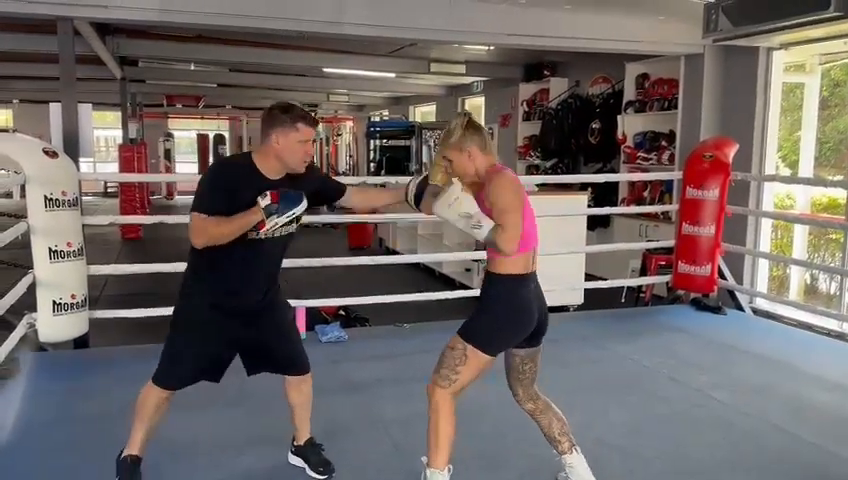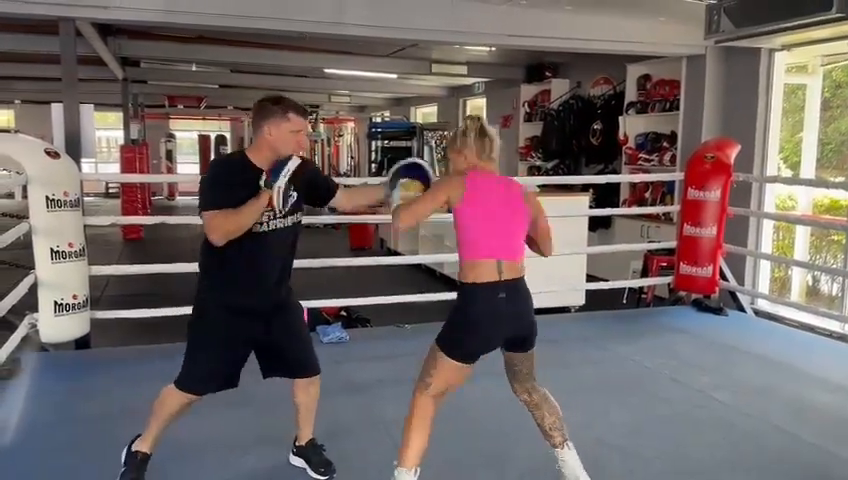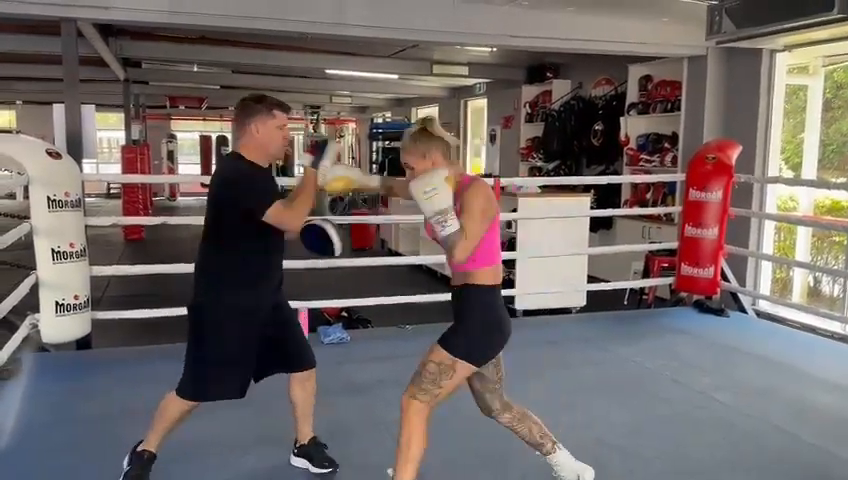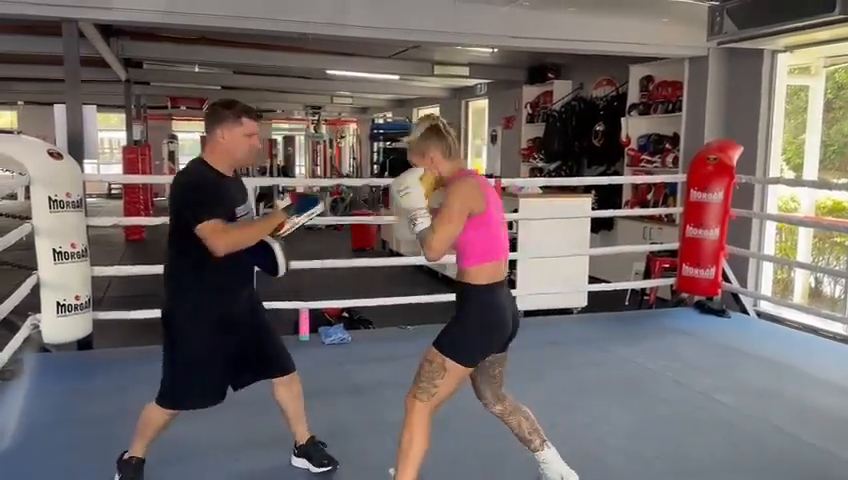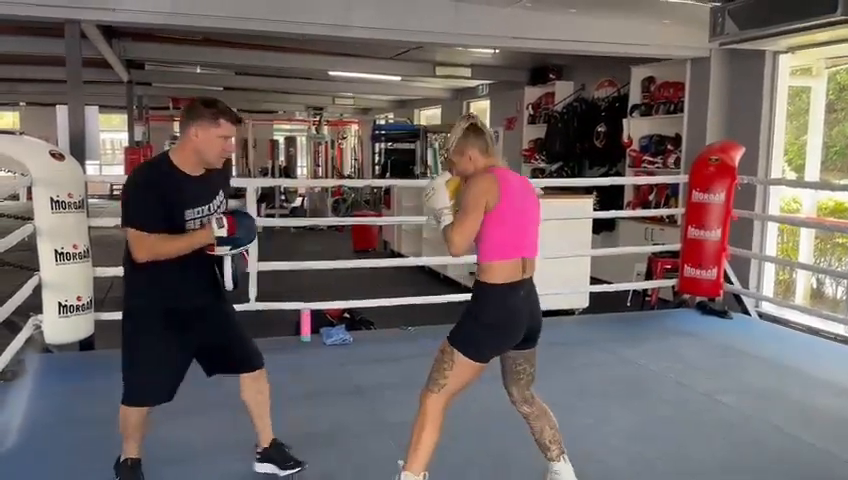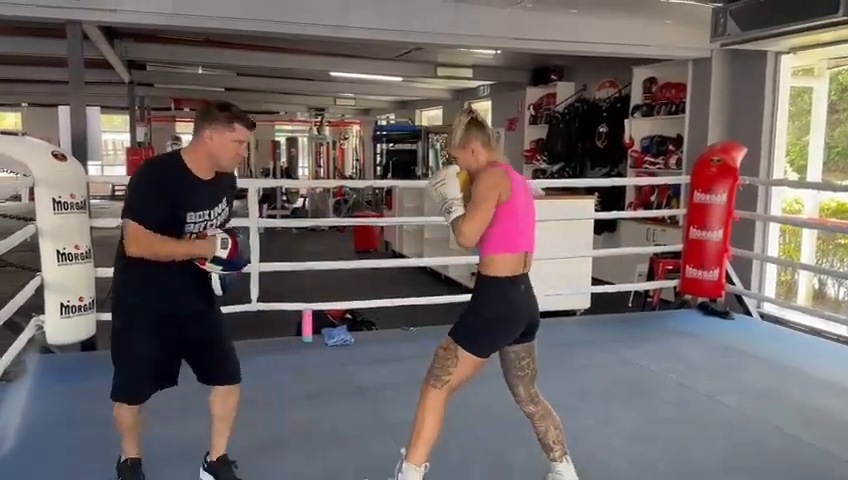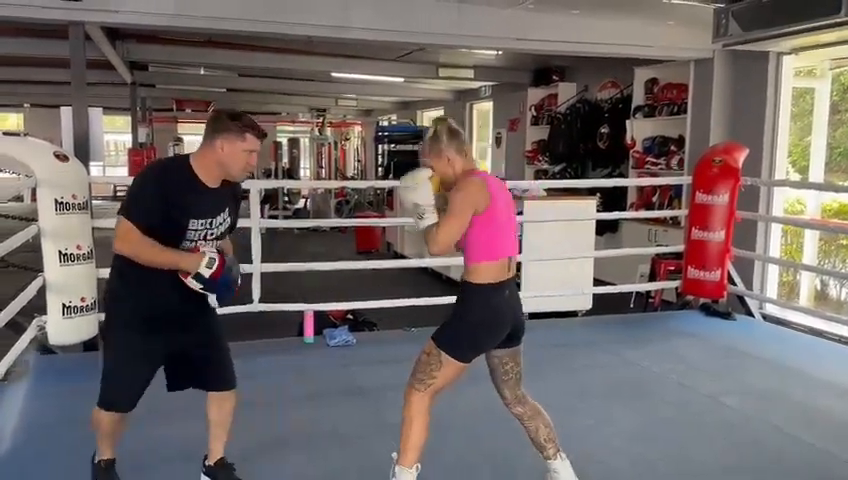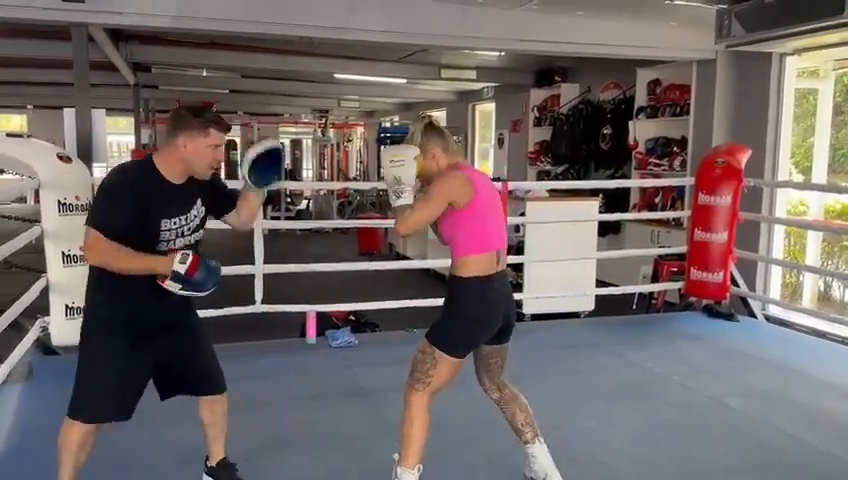
dt=0.2s
person 1, frame 1
left shoulder: (304, 178)
right shoulder: (225, 174)
left elbow: (353, 196)
right elbow: (200, 235)
left wrist: (406, 192)
right wrist: (259, 213)
left hip: (262, 299)
right hip: (209, 301)
left knee: (299, 369)
right knee: (168, 379)
left ankle: (302, 445)
person 1, frame 2
left shoulder: (298, 170)
right shoulder: (225, 172)
left elbow: (341, 196)
right elbow: (218, 233)
left wrist: (390, 189)
right wrist: (266, 195)
left hip: (275, 298)
right hip: (225, 302)
left knee: (308, 372)
right knee: (192, 384)
left ankle: (304, 445)
person 1, frame 3
left shoulder: (257, 170)
right shoulder: (236, 174)
right elbow: (289, 221)
left wrist: (310, 225)
right wrist: (313, 175)
left hip: (264, 296)
right hip: (224, 304)
left knee: (303, 366)
right knee: (196, 390)
left ankle: (304, 445)
person 1, frame 4
left shoulder: (231, 176)
right shoulder: (194, 182)
right elbow: (221, 242)
left wrist: (261, 241)
right wrist: (277, 219)
left hip: (241, 300)
right hip: (196, 310)
left knee: (282, 371)
right knee: (177, 398)
left ankle: (304, 446)
person 1, frame 5
left shoulder: (217, 174)
right shoulder: (148, 179)
right elbow: (142, 249)
right wrist: (208, 235)
left hip: (207, 299)
right hip: (154, 308)
left knee: (251, 366)
right knee: (141, 394)
left ankle: (268, 448)
person 1, frame 6
left shoulder: (225, 179)
right shoulder: (156, 175)
right elbow: (136, 243)
right wrist: (204, 247)
left hip: (197, 301)
right hip: (143, 306)
left knee: (227, 379)
right knee: (131, 394)
person 1, frame 7
left shoulder: (230, 190)
right shoulder: (160, 180)
right elbow: (125, 241)
left wrist: (228, 261)
right wrist: (193, 262)
left hip: (193, 309)
right hip: (138, 311)
left knee: (224, 386)
right knee: (115, 401)
person 1, frame 8
left shoulder: (203, 182)
right shoulder: (126, 182)
left elbow: (242, 220)
right elbow: (96, 251)
left wrist: (255, 183)
right wrist: (167, 264)
left hip: (175, 316)
right hip: (118, 322)
left knee: (213, 390)
right knee: (88, 413)
person 2, frame 1
left shoulder: (499, 182)
right shoulder: (482, 186)
left elbow: (510, 243)
right elbow: (429, 204)
left wrist: (468, 217)
right wrist: (435, 186)
left hip: (502, 300)
right hip: (529, 299)
left knee: (441, 392)
right knee: (526, 393)
person 2, frame 2
left shoulder: (457, 183)
right shoulder: (523, 194)
left elbow: (401, 221)
right elbow: (545, 247)
left wrist: (411, 198)
left hip: (478, 308)
right hip: (516, 305)
left knee: (425, 398)
right knee: (527, 389)
person 2, frame 3
left shoulder: (478, 192)
right shoulder: (445, 188)
left elbow: (460, 252)
right elbow: (392, 186)
left wrist: (438, 210)
right wrist: (353, 177)
left hip: (480, 314)
right hip: (481, 313)
left knee: (415, 404)
right knee: (496, 406)
person 2, frame 4
left shoulder: (461, 188)
right shoulder: (479, 184)
left elbow: (433, 250)
left wrist: (416, 208)
left hip: (477, 310)
right hip: (500, 306)
left knee: (419, 404)
right knee: (494, 399)
person 2, frame 5
left shoulder: (482, 183)
right shoulder: (524, 185)
left elbow: (457, 246)
left wrist: (442, 209)
left hip: (493, 307)
right hip: (526, 303)
left knee: (433, 397)
right knee: (523, 397)
person 2, frame 6
left shoulder: (491, 178)
right shoulder: (518, 181)
left elbow: (467, 236)
left wrist: (451, 200)
right wrist: (465, 199)
left hip: (494, 302)
right hip: (523, 299)
left knee: (434, 391)
right knee: (527, 396)
person 2, frame 7
left shoulder: (469, 188)
right shoulder: (494, 185)
left elbow: (438, 245)
left wrist: (424, 206)
right wrist: (442, 210)
left hip: (479, 307)
right hip: (508, 303)
left knee: (418, 393)
right knee: (515, 398)
person 2, frame 8
left shoulder: (450, 180)
right shoulder: (478, 179)
left elbow: (404, 226)
left wrist: (400, 184)
right wrist: (413, 186)
left hip: (470, 301)
right hip: (500, 296)
left knee: (417, 393)
right knee: (495, 384)
